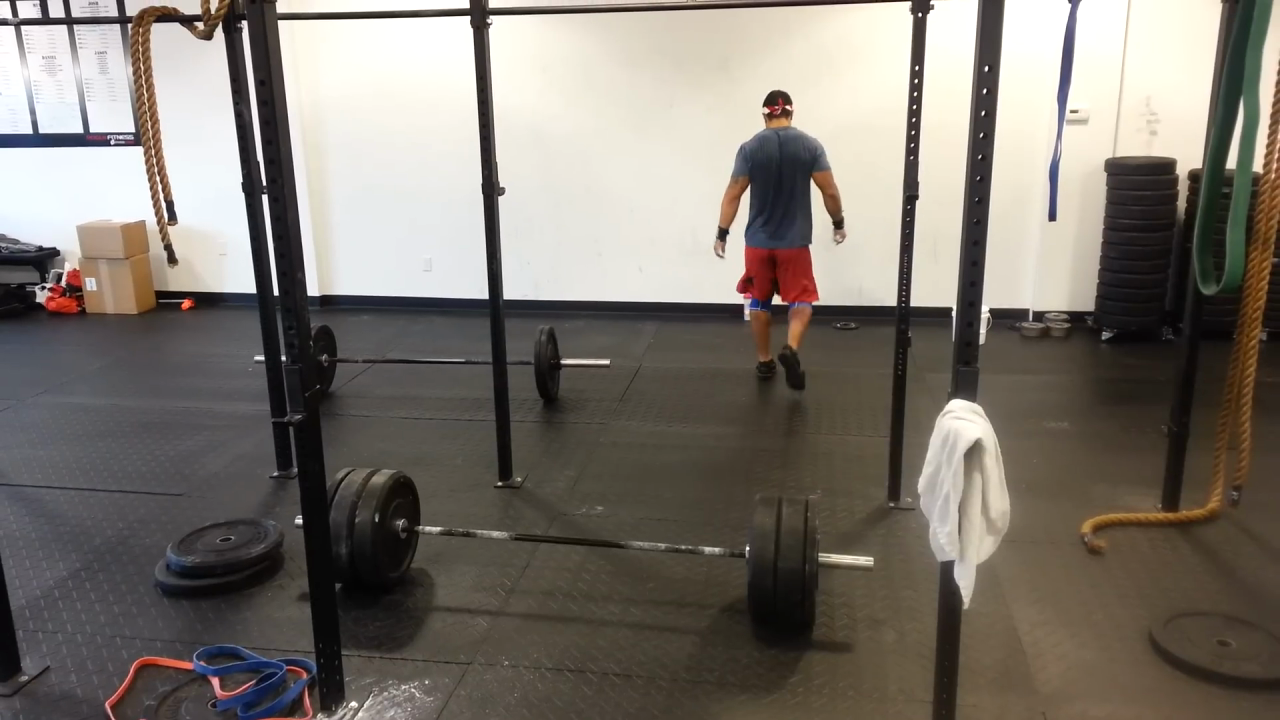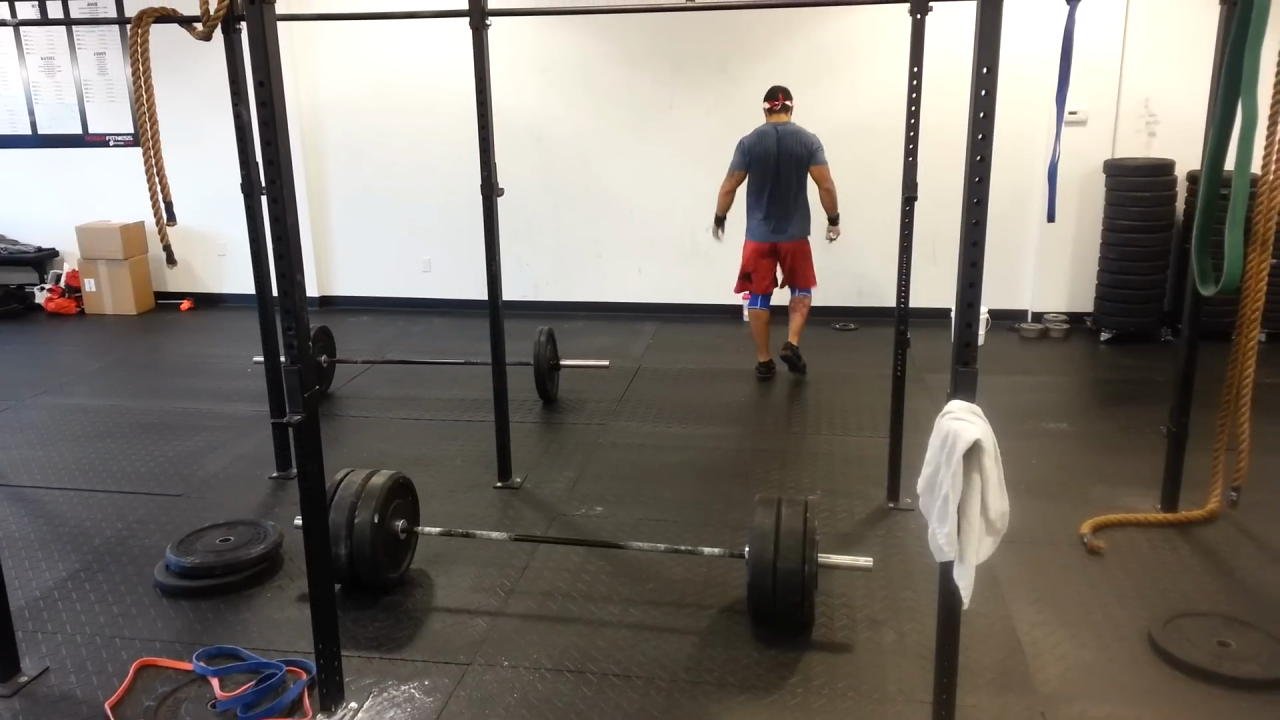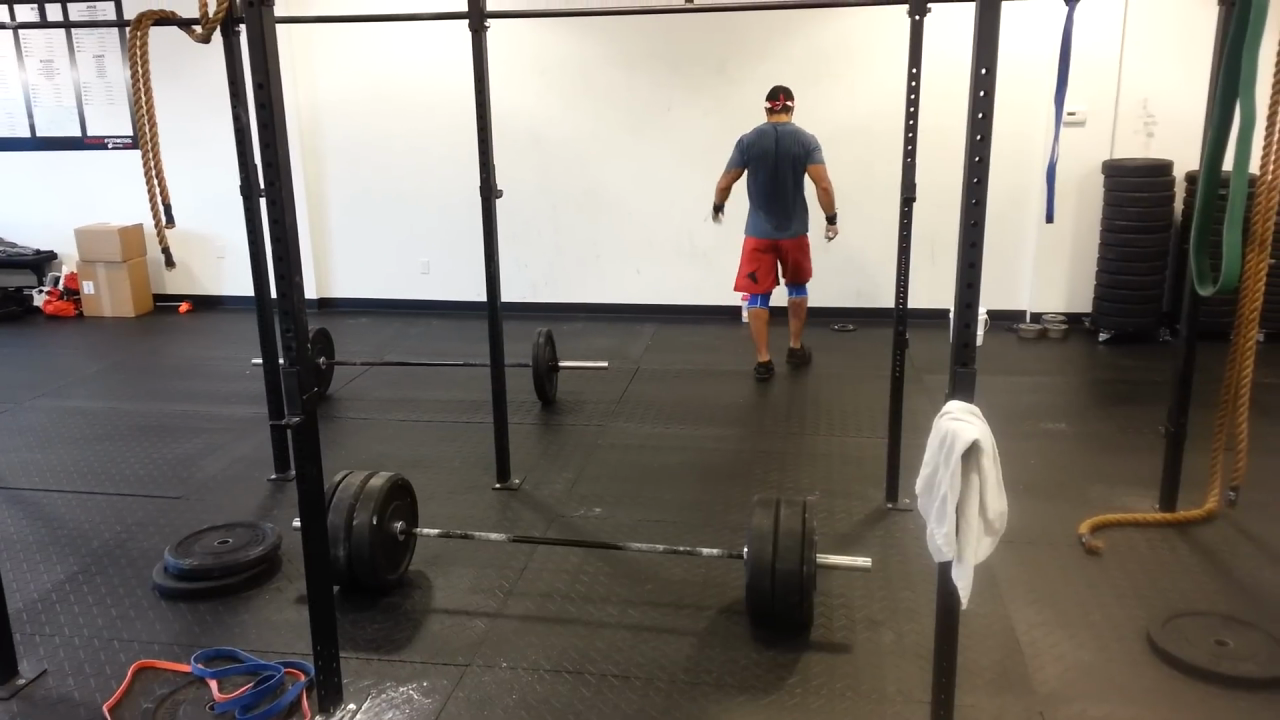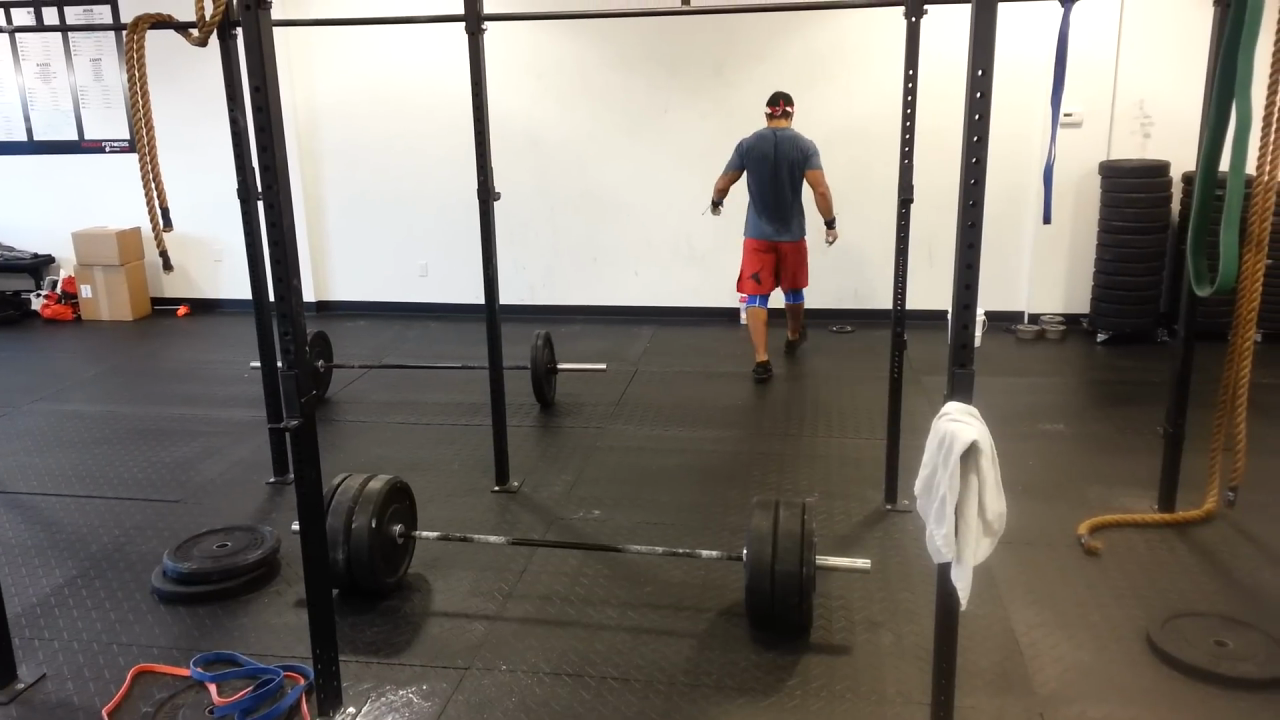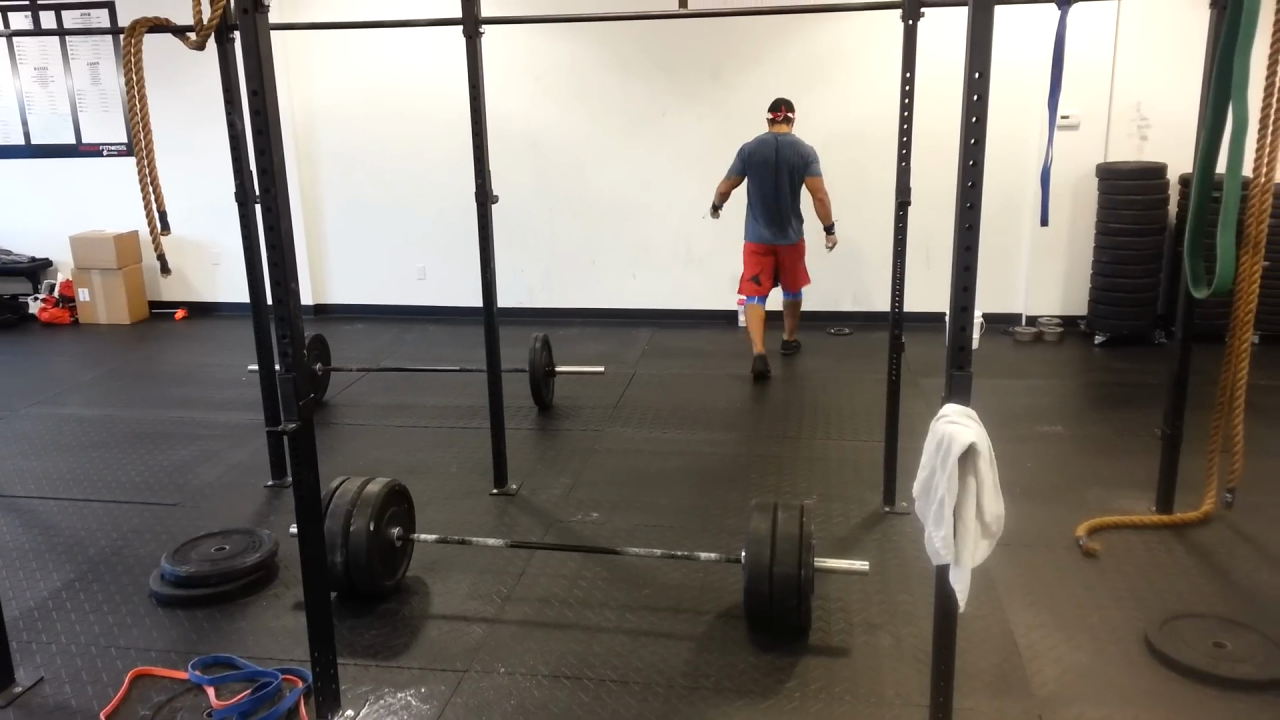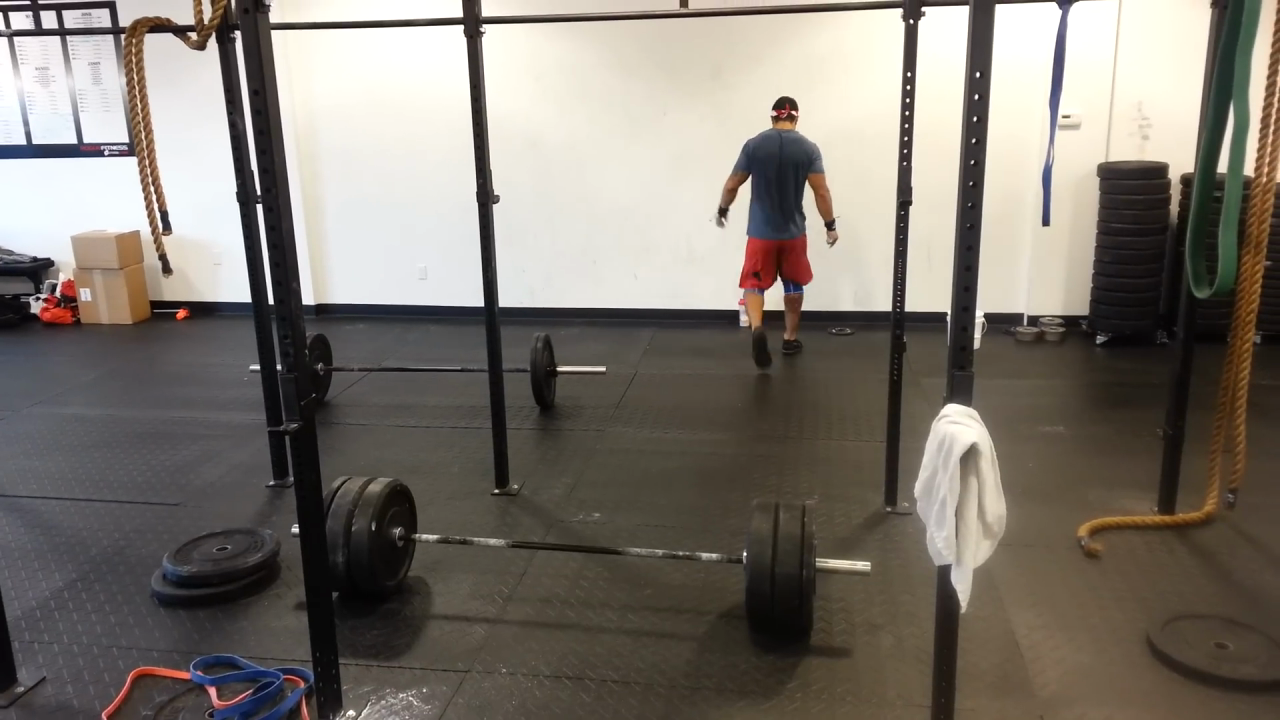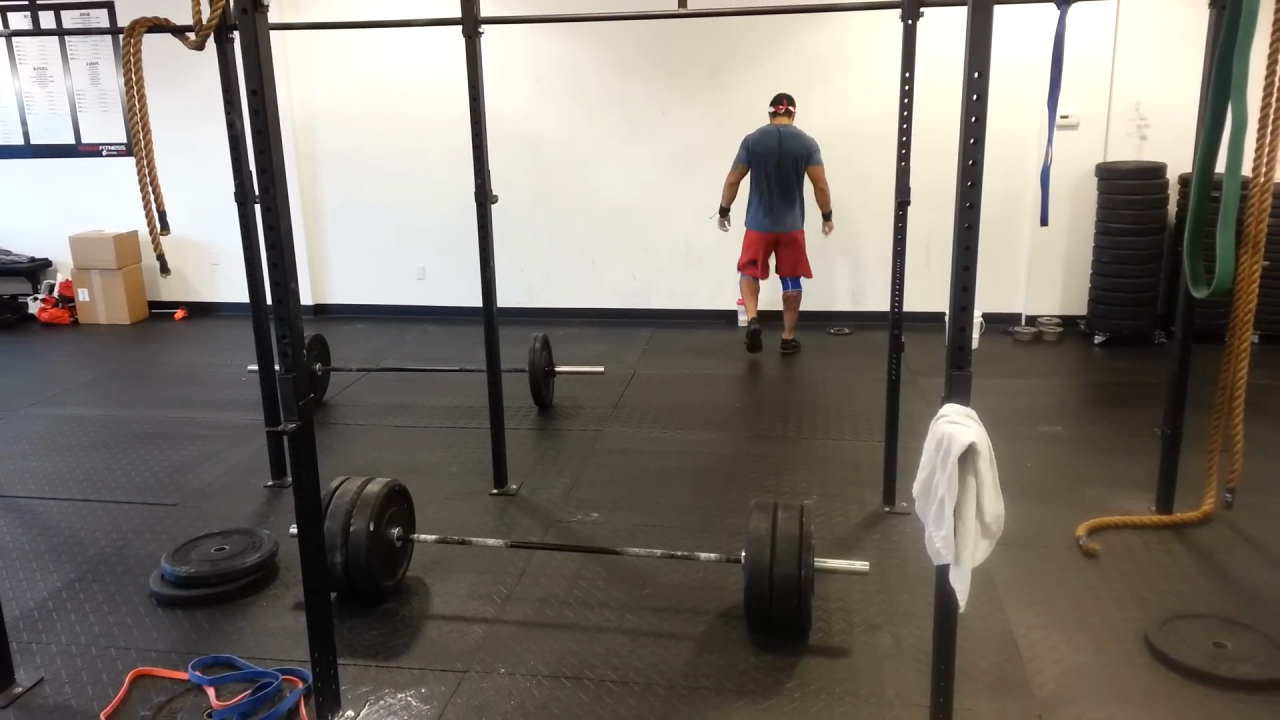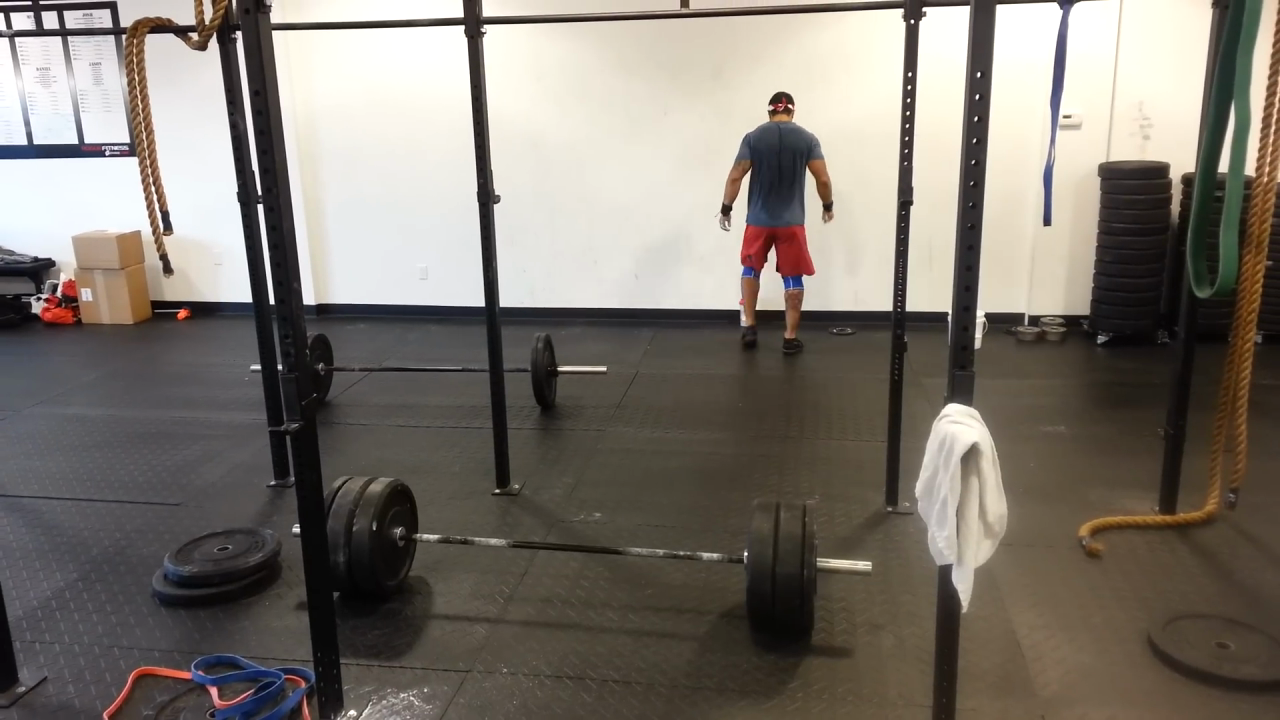
dt=0.1s
person 1, frame 1
left shoulder: (750, 148)
right shoulder: (810, 145)
left elbow: (733, 194)
right elbow: (830, 191)
left wrist: (722, 234)
right wrist: (838, 223)
left hip: (758, 241)
right hip: (795, 242)
left knee: (759, 300)
right knee: (801, 299)
left ankle: (764, 361)
right ankle: (790, 349)
person 1, frame 2
left shoulder: (749, 142)
right shoulder: (808, 140)
left elbow: (729, 187)
right elbow: (826, 185)
left wrist: (719, 219)
right wrist: (833, 220)
left hip: (758, 235)
right hip: (795, 234)
left knee: (758, 296)
right knee: (801, 290)
left ankle: (764, 361)
right ankle: (792, 345)
person 1, frame 3
left shoulder: (748, 141)
right shoulder: (806, 140)
left elbow: (725, 182)
right elbow: (823, 184)
left wrist: (717, 207)
right wrist: (831, 219)
left hip: (758, 233)
right hip: (794, 231)
left knee: (758, 295)
right knee: (797, 288)
left ankle: (763, 361)
right ankle: (796, 348)
person 1, frame 4
left shoulder: (748, 145)
right shoulder: (805, 146)
left elbow: (723, 184)
right elbow: (820, 189)
left wrist: (716, 202)
right wrist: (830, 224)
left hip: (758, 234)
right hip: (792, 233)
left knee: (757, 296)
right knee: (793, 290)
left ankle: (762, 361)
right ankle: (793, 337)
person 1, frame 5
left shoulder: (750, 149)
right shoulder: (805, 151)
left elbow: (724, 188)
right elbow: (819, 195)
left wrist: (716, 206)
right wrist: (829, 229)
left hip: (757, 238)
right hip: (790, 237)
left knee: (755, 296)
right knee: (792, 289)
left ankle: (759, 354)
right ankle: (789, 339)
person 1, frame 6
left shoulder: (753, 145)
right shoulder: (808, 148)
left elbow: (731, 186)
right elbow: (821, 192)
left wrist: (722, 211)
right wrist: (830, 226)
left hip: (760, 232)
right hip: (793, 232)
left knee: (753, 286)
right knee: (794, 284)
left ankle: (757, 329)
right ankle: (790, 338)
person 1, frame 7
left shoulder: (753, 140)
right shoulder: (807, 143)
left elbow: (733, 180)
right elbow: (820, 185)
left wrist: (724, 211)
right wrist: (827, 217)
left hip: (758, 225)
right hip: (791, 226)
left knee: (750, 274)
right knee: (791, 281)
left ankle: (753, 320)
right ankle: (788, 338)
person 1, frame 8
left shoulder: (753, 137)
right shoulder: (807, 139)
left elbow: (736, 176)
right elbow: (823, 179)
left wrist: (725, 209)
right wrist: (828, 206)
left hip: (759, 220)
right hip: (792, 222)
left knee: (750, 270)
right knee: (793, 278)
left ankle: (750, 326)
right ankle: (790, 337)
